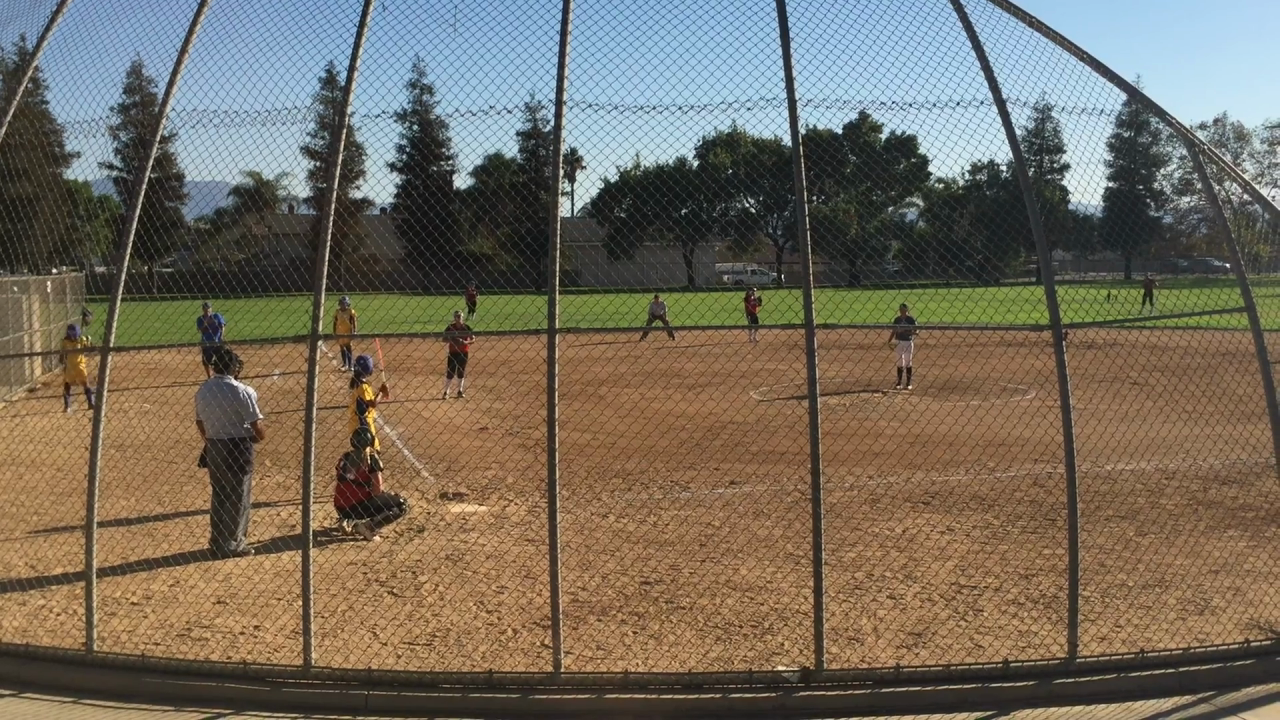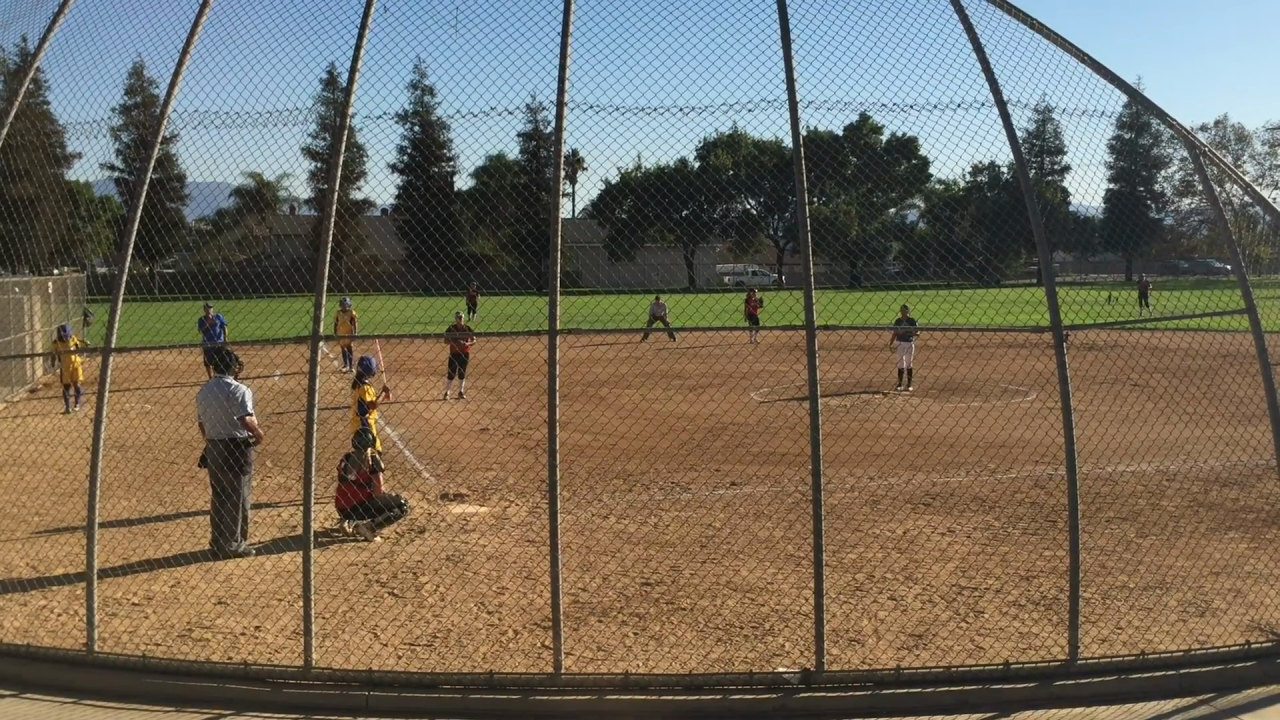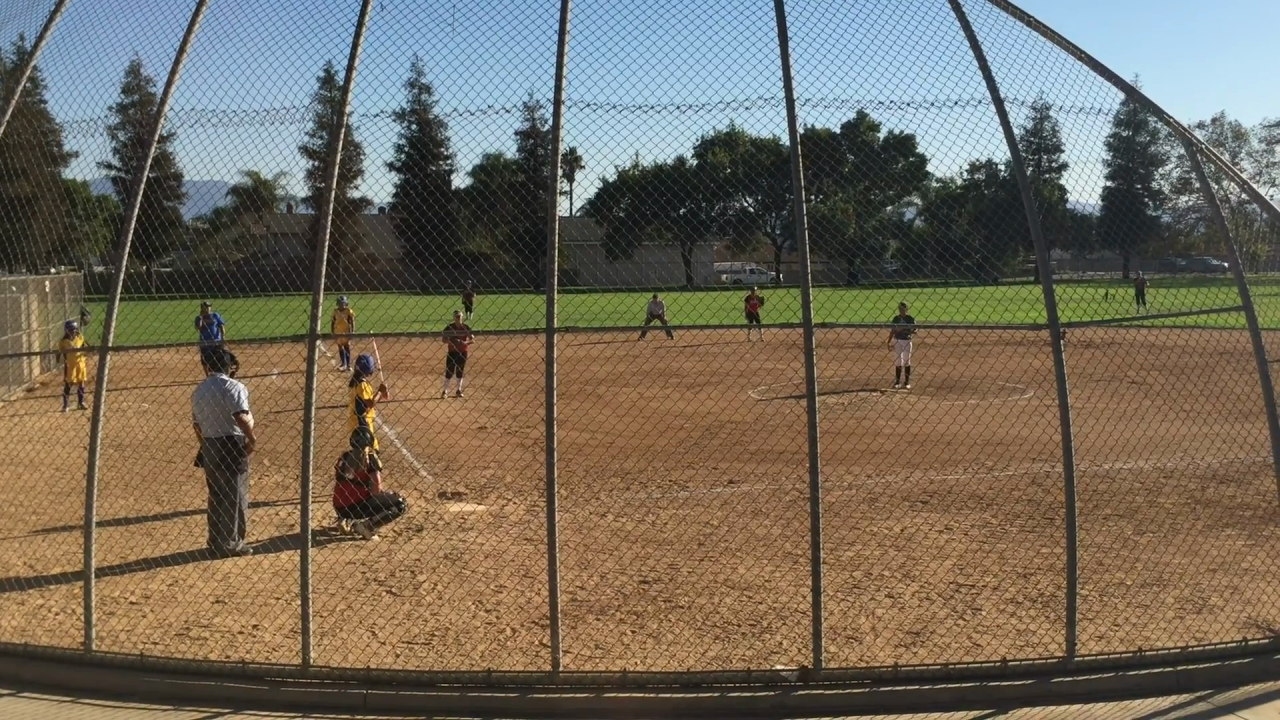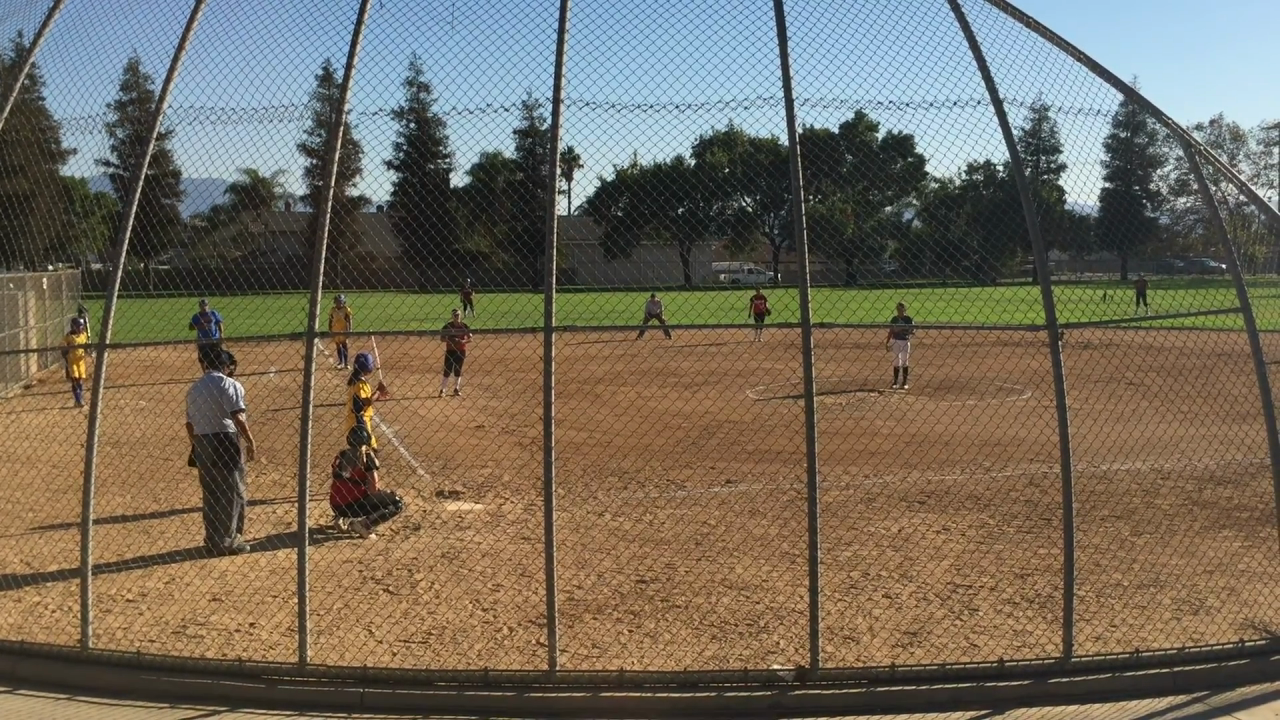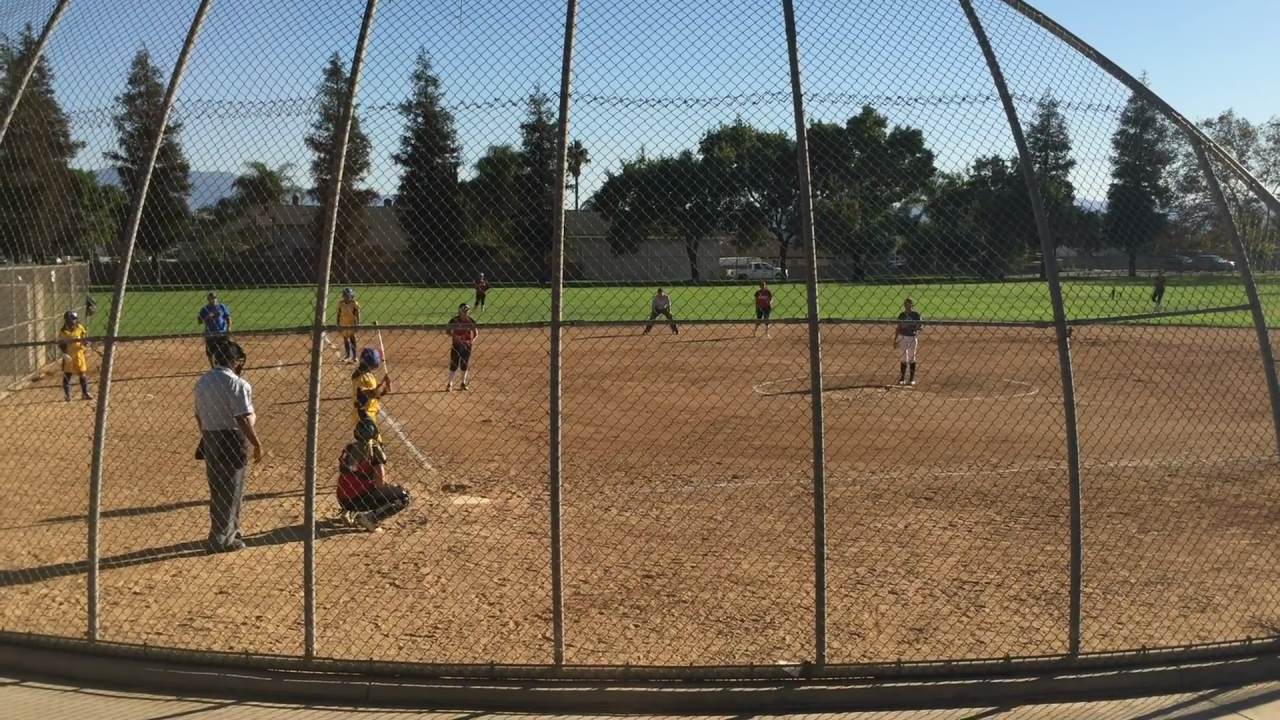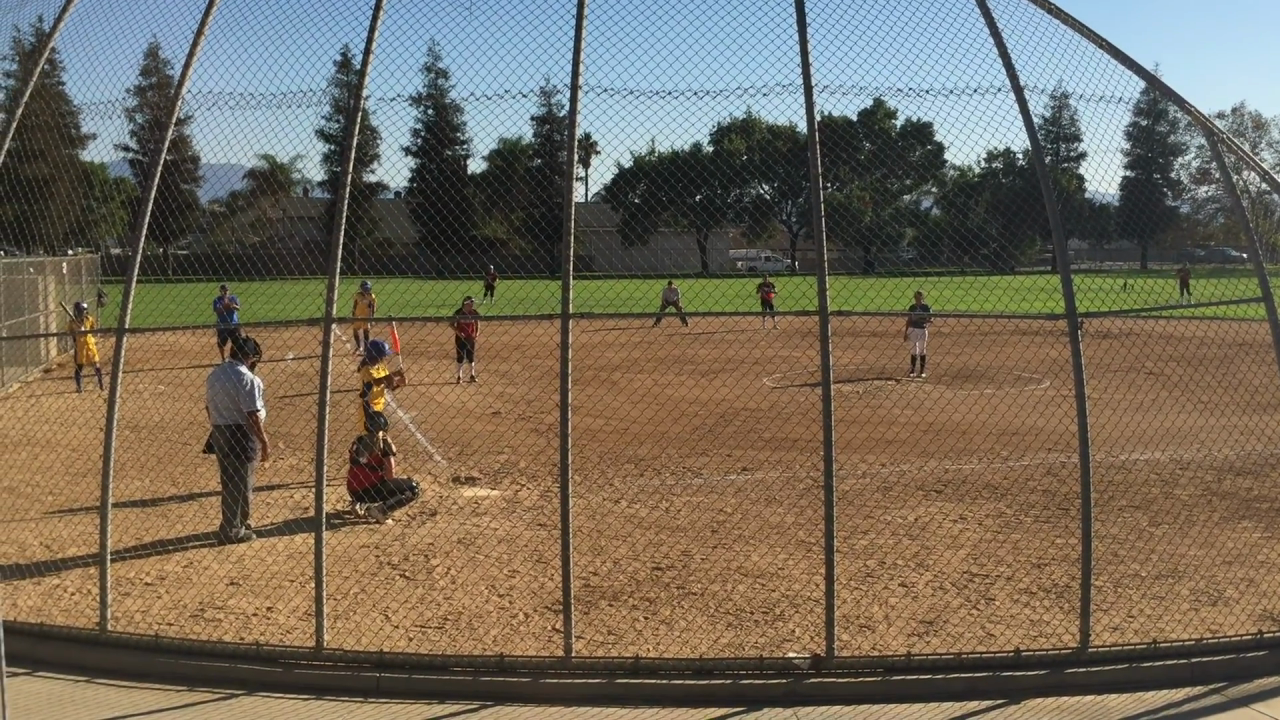
dt=0.7s
person 1, frame 1
left shoulder: (203, 390)
right shoulder: (242, 391)
left elbow: (200, 422)
right elbow: (256, 424)
right wrist: (260, 436)
left hip: (213, 448)
right hip: (238, 448)
left knee: (219, 496)
right knee: (237, 497)
left ankle: (217, 541)
right ankle: (231, 544)
person 1, frame 2
left shoulder: (204, 391)
right shoulder: (237, 390)
left elbow: (202, 423)
right elbow: (246, 420)
right wrist: (259, 434)
left hip: (213, 448)
right hip: (236, 447)
left knee: (219, 496)
right knee: (237, 497)
left ankle: (218, 541)
right ankle: (232, 544)
person 1, frame 3
left shoulder: (199, 391)
right shoulder: (233, 387)
left elbow: (197, 425)
right elbow: (241, 417)
right wrist: (252, 438)
left hip: (209, 447)
right hip: (232, 445)
left knee: (216, 495)
right knee: (234, 496)
left ankle: (215, 540)
right ankle: (230, 543)
person 1, frame 4
left shoulder: (194, 389)
right shoulder: (229, 384)
left elbow: (189, 424)
right elbow: (237, 417)
left wrist: (197, 447)
right wrist: (250, 441)
left hip: (202, 445)
right hip: (225, 442)
left knee: (211, 494)
right knee: (234, 493)
left ankle: (213, 539)
right ankle: (228, 541)
person 1, frame 5
left shoulder: (202, 382)
right shoulder: (236, 383)
left elbow: (199, 416)
right elbow: (243, 418)
right wrist: (256, 443)
left hip: (209, 440)
right hip: (230, 440)
left knee: (218, 489)
right knee: (231, 491)
left ankle: (222, 532)
right ankle: (223, 538)
person 1, frame 6
left shoulder: (215, 374)
right shoulder: (247, 378)
left elbow: (209, 407)
right elbow: (252, 415)
right wrist: (264, 441)
left hip: (219, 433)
right hip: (240, 434)
left knee: (229, 482)
right knee: (240, 483)
left ankle: (231, 524)
right ankle: (234, 530)
